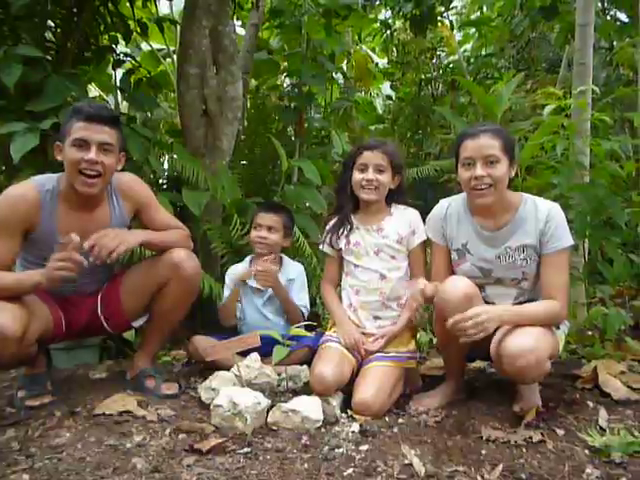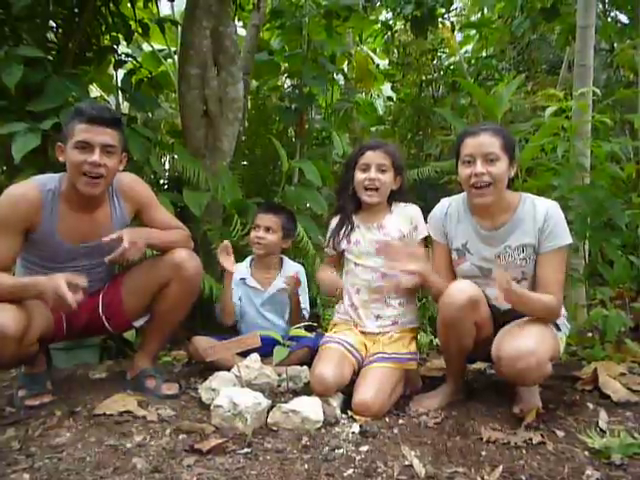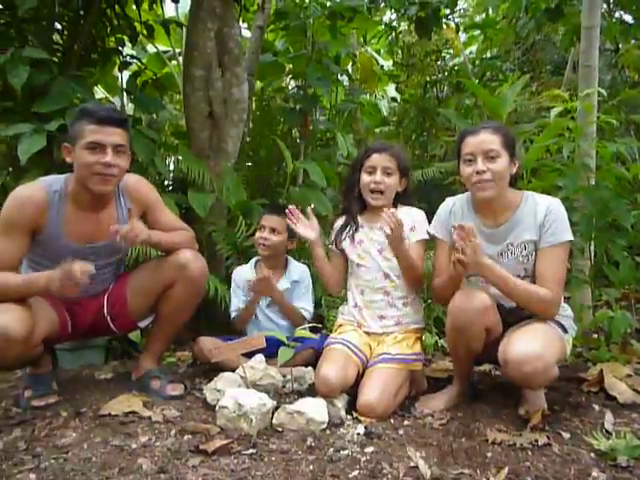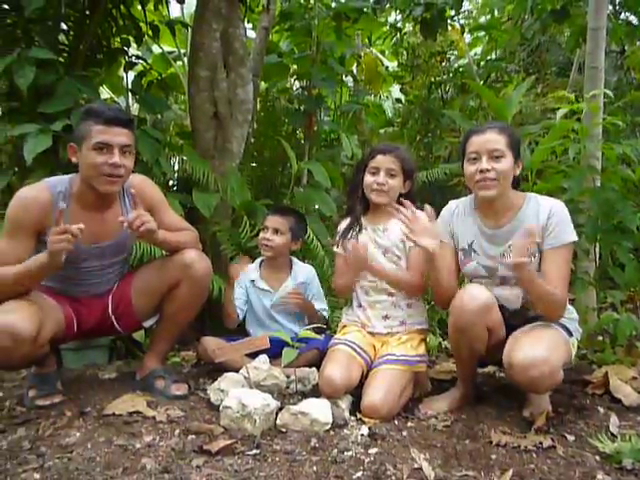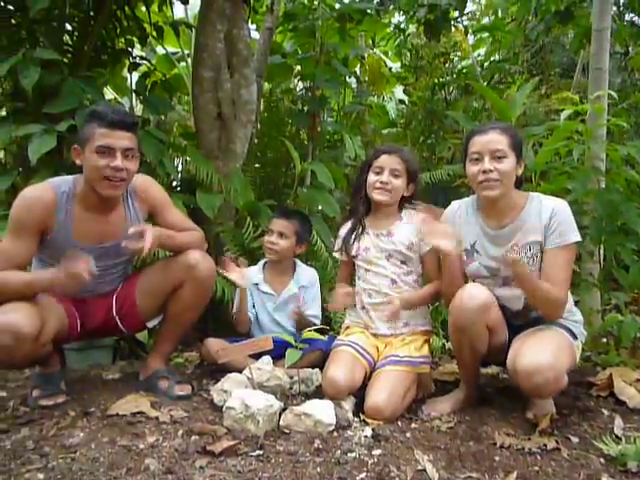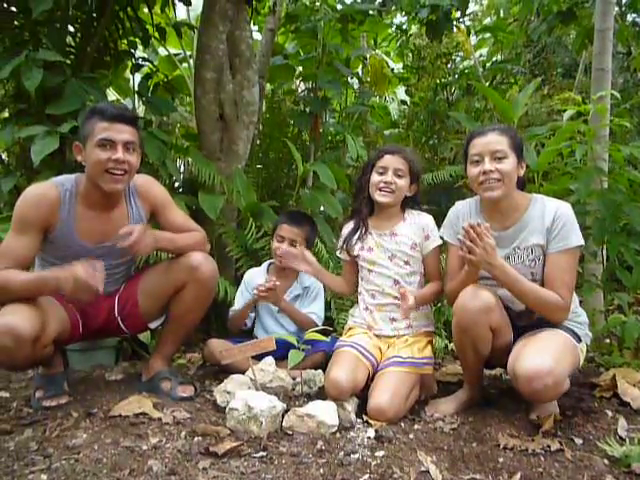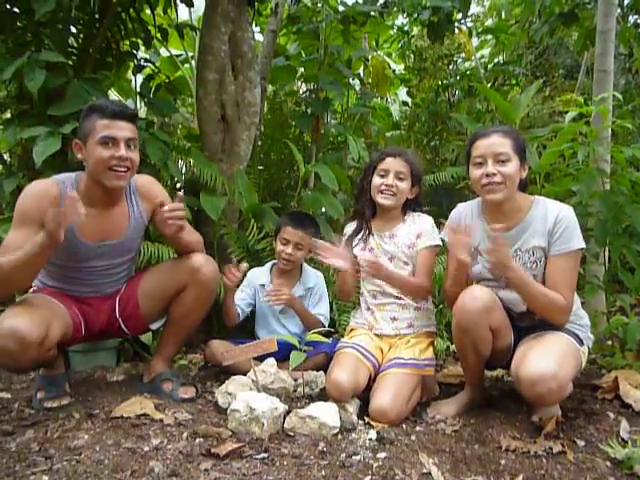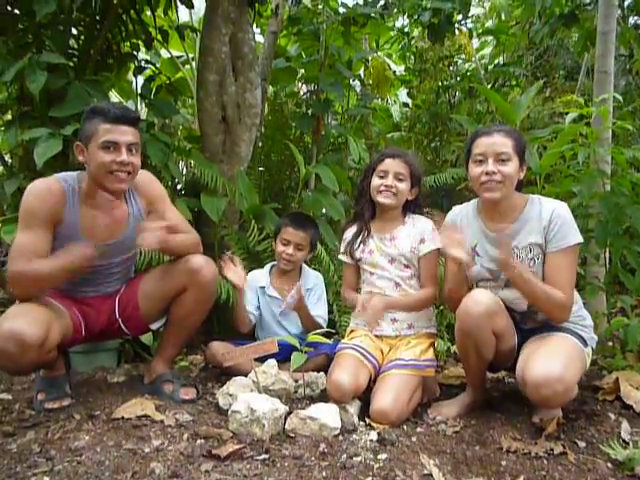
dt=0.2s
person 1, frame 1
left shoulder: (128, 189)
left elbow: (184, 238)
left wrist: (137, 235)
right wrist: (42, 276)
left hip: (105, 301)
right hip: (43, 304)
left knee: (184, 264)
left ankle: (142, 365)
right ankle: (35, 363)
person 1, frame 2
left shoulder: (129, 189)
left elbow: (185, 239)
left wrist: (144, 235)
right wrist: (42, 285)
left hip: (106, 301)
right hip: (42, 306)
left knee: (186, 264)
left ankle: (142, 365)
right ankle: (35, 363)
person 1, frame 3
left shoulder: (135, 190)
right shoulder: (31, 200)
left elbow: (189, 239)
left wrist: (150, 235)
right wrist: (50, 281)
left hip: (111, 300)
right hip: (48, 306)
left knee: (192, 264)
left ankle: (147, 365)
right ankle: (40, 364)
person 1, frame 4
left shoulder: (140, 189)
right shoulder: (36, 200)
left elbow: (194, 241)
left wrist: (156, 235)
right wrist: (47, 261)
left hip: (115, 301)
right hip: (54, 303)
left knee: (196, 265)
left ankle: (152, 365)
right ankle: (45, 363)
person 1, frame 5
left shoulder: (143, 190)
right shoulder: (40, 200)
left elbow: (199, 241)
left wrist: (161, 236)
right wrist: (54, 277)
left hip: (120, 300)
right hip: (57, 305)
left knee: (200, 265)
left ankle: (155, 366)
right ankle: (49, 363)
person 1, frame 6
left shoulder: (145, 190)
right shoulder: (43, 198)
left elbow: (201, 241)
left wrist: (157, 239)
right wrist: (59, 279)
left hip: (122, 301)
right hip: (60, 304)
left knee: (202, 267)
left ankle: (157, 367)
right ankle: (52, 364)
person 1, frame 7
left shoulder: (146, 189)
right shoulder: (44, 194)
left elbow: (198, 247)
left wrist: (178, 233)
right wrist: (47, 240)
left hip: (123, 301)
right hip: (60, 304)
left knee: (203, 269)
left ankle: (158, 368)
right ankle: (53, 365)
person 1, frame 8
left shoulder: (144, 186)
right shoulder: (47, 194)
left elbow: (194, 245)
left wrist: (163, 240)
right wrist: (91, 250)
left hip: (123, 301)
right hip: (61, 304)
left knee: (203, 270)
left ankle: (159, 369)
right ankle: (54, 366)
person 2, frame 1
left shoulder: (545, 215)
right shoulder: (445, 213)
left elbow: (558, 307)
right elbow: (439, 287)
left wrist: (499, 314)
right wrist: (426, 290)
left hip: (531, 321)
right hip: (472, 324)
left knee: (518, 356)
right knee: (456, 290)
left ankle: (528, 381)
right ankle: (453, 382)
person 2, frame 2
left shoulder: (544, 213)
right shoulder: (445, 213)
left elbow: (552, 306)
right elbow: (441, 291)
left wrist: (513, 293)
right wrist: (426, 273)
left hip: (532, 319)
right hip: (470, 326)
left knee: (518, 358)
right knee: (461, 295)
left ankle: (525, 383)
right ankle: (453, 384)
person 2, frame 3
left shoulder: (547, 210)
right shoulder: (451, 211)
left elbow: (549, 304)
right elbow: (441, 296)
left wrist: (484, 265)
right wrist: (459, 270)
left hip: (539, 320)
right hip: (479, 326)
left knee: (524, 362)
right knee: (469, 299)
left ankle: (533, 386)
right ankle: (460, 385)
person 2, frame 4
left shoulder: (549, 212)
right shoulder: (454, 214)
left elbow: (554, 309)
right elbow: (444, 299)
left wrist: (523, 270)
right wrist: (433, 253)
left hip: (544, 323)
right hip: (482, 328)
left knee: (530, 367)
right knee: (472, 299)
left ankle: (536, 388)
right ankle: (464, 388)
person 2, frame 5
left shoulder: (553, 212)
right shoulder: (457, 214)
left elbow: (555, 307)
right elbow: (452, 300)
left wrist: (517, 268)
right wrist: (450, 257)
left hip: (549, 324)
right hip: (488, 329)
left knee: (534, 371)
right knee: (473, 299)
left ankle: (541, 390)
right ankle: (468, 389)
person 2, frame 6
left shoulder: (556, 214)
right shoulder: (460, 214)
left elbow: (559, 309)
right elbow: (453, 299)
left wrist: (496, 265)
right wrist: (474, 267)
left hip: (553, 326)
right hip: (492, 329)
left knee: (534, 376)
right knee: (473, 299)
left ankle: (546, 391)
right ankle: (471, 389)
person 2, frame 7
left shoulder: (557, 217)
right shoulder: (462, 216)
left elbow: (561, 312)
right elbow: (453, 302)
left wrist: (508, 268)
right wrist: (461, 264)
left hip: (556, 328)
right hip: (494, 331)
left knee: (537, 380)
right knee: (473, 300)
left ankle: (549, 393)
right ankle: (472, 391)
person 2, frame 8
left shoulder: (553, 215)
right shoulder: (459, 217)
left elbow: (561, 310)
right elbow: (455, 304)
left wrist: (513, 268)
right wrist: (457, 265)
left hip: (558, 328)
right hip: (496, 333)
left knee: (545, 383)
right knee: (477, 305)
left ankle: (549, 396)
right ankle: (474, 392)
person 3, frame 1
left shoulder: (408, 219)
right shoulder: (339, 225)
left elbow: (419, 282)
right elbow: (328, 284)
left wrist: (399, 327)
right wrist: (343, 324)
left hip: (393, 329)
right hip: (350, 324)
left knee: (366, 404)
right knee: (323, 382)
left ankle: (400, 373)
right ankle: (361, 367)
person 3, frame 2
left shoulder: (409, 215)
right shoulder: (341, 223)
right elbow: (326, 269)
left wrist: (404, 283)
right wrist: (325, 277)
left hip: (396, 327)
right hip: (349, 323)
left knee: (366, 405)
right knee: (323, 383)
left ankle: (402, 372)
right ankle: (364, 370)
person 3, frame 3
left shoulder: (412, 218)
right shoulder: (346, 225)
left elbow: (417, 283)
right elbow: (335, 286)
left wrist: (399, 245)
right wrist: (315, 244)
left hip: (400, 328)
right hip: (354, 323)
left knee: (371, 406)
right knee: (327, 384)
left ankle: (404, 375)
right ankle: (368, 372)
person 3, frame 4
right shoulder: (349, 226)
left elbow: (418, 286)
right elbow: (341, 288)
left wrist: (373, 266)
right wrist: (353, 269)
left hip: (404, 329)
right hip: (358, 324)
left knee: (375, 407)
right knee: (331, 385)
left ankle: (409, 377)
right ankle: (373, 372)
person 3, frame 5
left shoulder: (418, 223)
right shoulder: (351, 229)
left elbow: (437, 284)
right elbow: (343, 282)
left wrist: (404, 301)
right wrist: (341, 295)
left hip: (407, 331)
right hip: (362, 326)
left knee: (379, 408)
right knee: (335, 385)
left ankle: (414, 378)
right ankle: (378, 373)
person 3, frame 6
left shoulder: (422, 224)
right shoulder: (354, 230)
left elbow: (437, 283)
left wrist: (416, 298)
right wrist: (315, 269)
left hip: (410, 331)
right hip: (364, 326)
left knee: (381, 409)
right knee: (337, 387)
left ankle: (416, 379)
right ankle: (378, 375)
person 3, frame 7
left shoulder: (422, 226)
right shoulder: (355, 230)
left elbow: (423, 289)
right elbow: (348, 293)
left wrist: (384, 273)
right wrist: (344, 269)
left hip: (413, 332)
right hip: (366, 327)
left knee: (384, 411)
right knee: (338, 388)
left ankle: (417, 380)
right ankle: (381, 375)
person 3, frame 8
left shoulder: (422, 228)
right shoulder: (355, 233)
left elbow: (431, 292)
right elbow: (348, 291)
left wrist: (387, 302)
right wrist: (360, 300)
left hip: (412, 334)
right hip: (366, 330)
left knee: (384, 412)
right knee: (340, 388)
left ankle: (420, 382)
right ankle: (379, 377)
person 4, frame 1
left shoulder: (295, 271)
right shoulder: (236, 271)
left elbow: (298, 321)
right elbow: (227, 321)
left wrist: (277, 287)
right wrist: (239, 282)
left hip: (286, 344)
left knee: (314, 341)
right knee: (197, 344)
person 4, frame 2
left shoulder: (295, 271)
right shoulder: (237, 273)
left elbow: (299, 325)
right elbow: (227, 320)
left wrist: (294, 295)
right wrist: (228, 276)
left hip: (285, 345)
left knee: (313, 343)
right knee: (197, 344)
person 4, frame 3
left shoulder: (300, 272)
right shoulder: (241, 274)
left elbow: (301, 324)
right elbow: (239, 325)
left wrist: (274, 293)
right wrist: (256, 296)
left hip: (290, 346)
left knee: (317, 343)
right knee: (202, 345)
person 4, frame 4
left shoulder: (306, 274)
right shoulder: (246, 274)
left elbow: (320, 323)
right elbow: (231, 323)
left wrist: (306, 307)
right wrist: (231, 284)
left hip: (294, 347)
left knee: (323, 343)
right knee: (206, 345)
right ankle: (285, 370)
person 4, frame 5
left shoulder: (309, 277)
right shoulder: (249, 275)
left elbow: (310, 329)
right elbow: (242, 328)
left wrist: (300, 320)
right wrist: (242, 290)
left hip: (297, 348)
left knee: (326, 344)
right knee: (210, 346)
person 4, frame 6
left shoulder: (311, 279)
right shoulder: (253, 277)
left elbow: (312, 328)
right elbow: (234, 326)
left wrist: (281, 303)
right wrist: (254, 301)
left hip: (299, 349)
left knee: (329, 346)
right knee: (212, 347)
person 4, frame 7
left shoulder: (315, 279)
right shoulder: (255, 276)
left elbow: (319, 330)
right elbow: (231, 321)
left wrist: (295, 304)
right wrist: (229, 290)
left knee: (331, 348)
right knee: (214, 348)
person 4, frame 8
left shoulder: (314, 281)
right shoulder: (256, 278)
left elbow: (317, 332)
right elbow: (244, 327)
left wrist: (301, 308)
right wrist: (239, 291)
left knee: (331, 349)
right knee: (214, 350)
